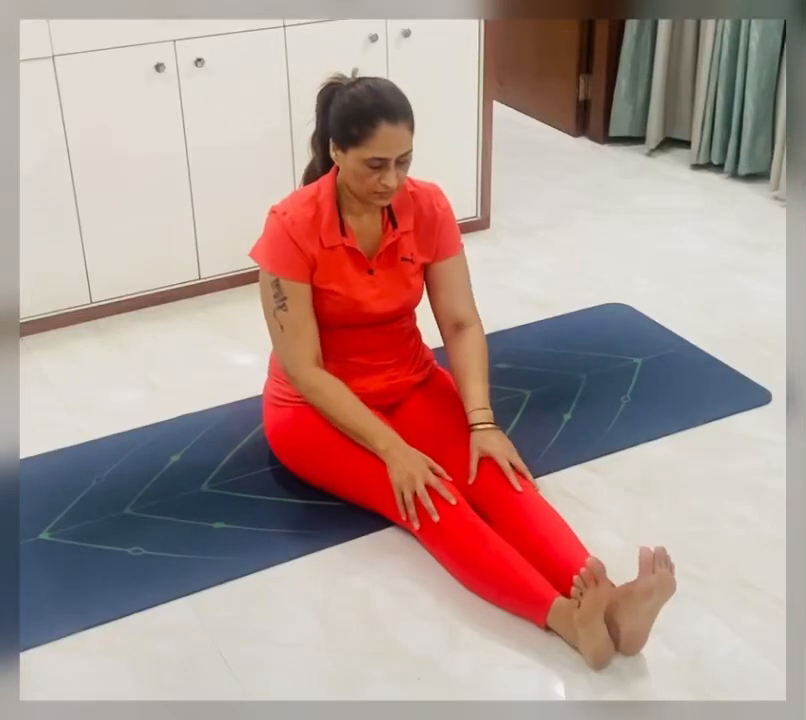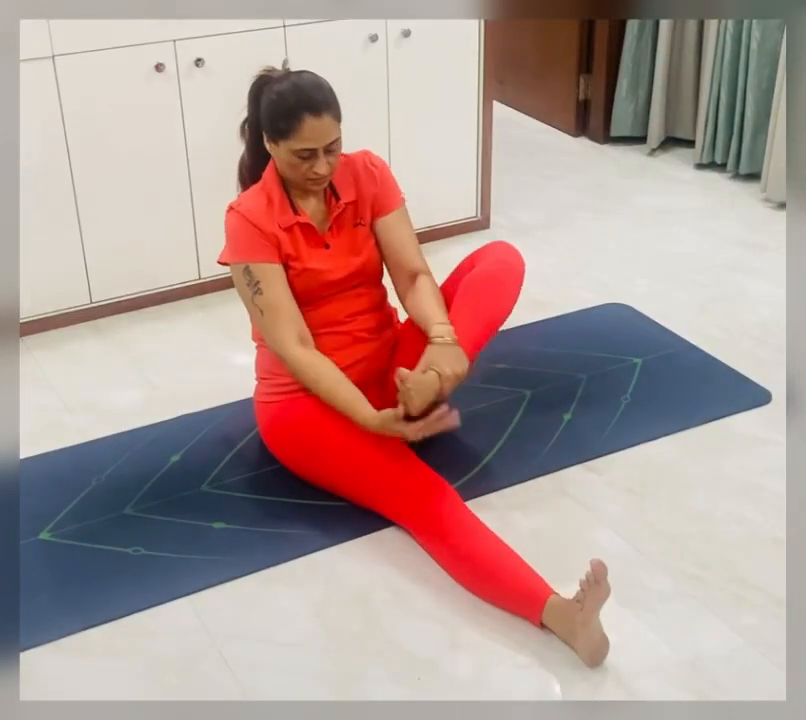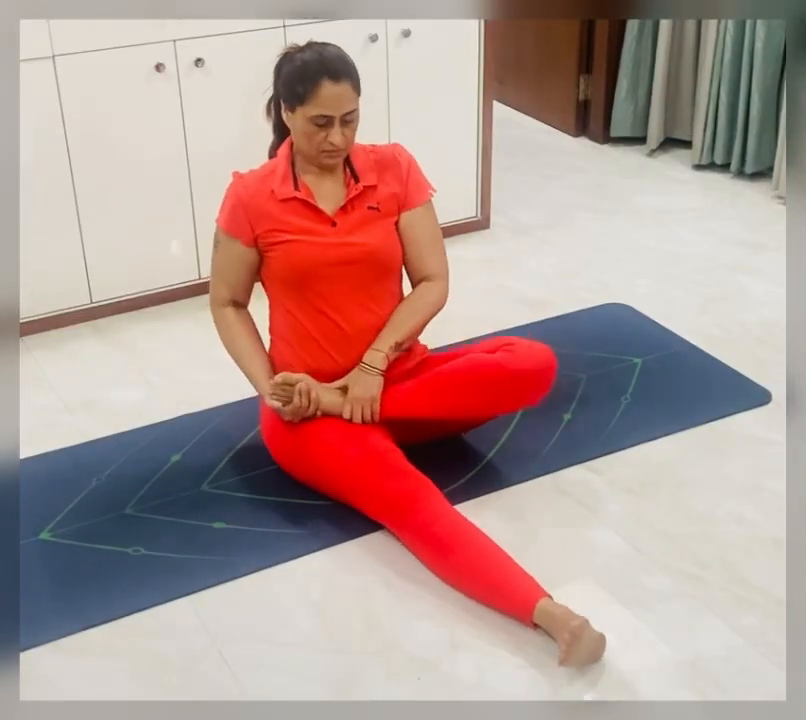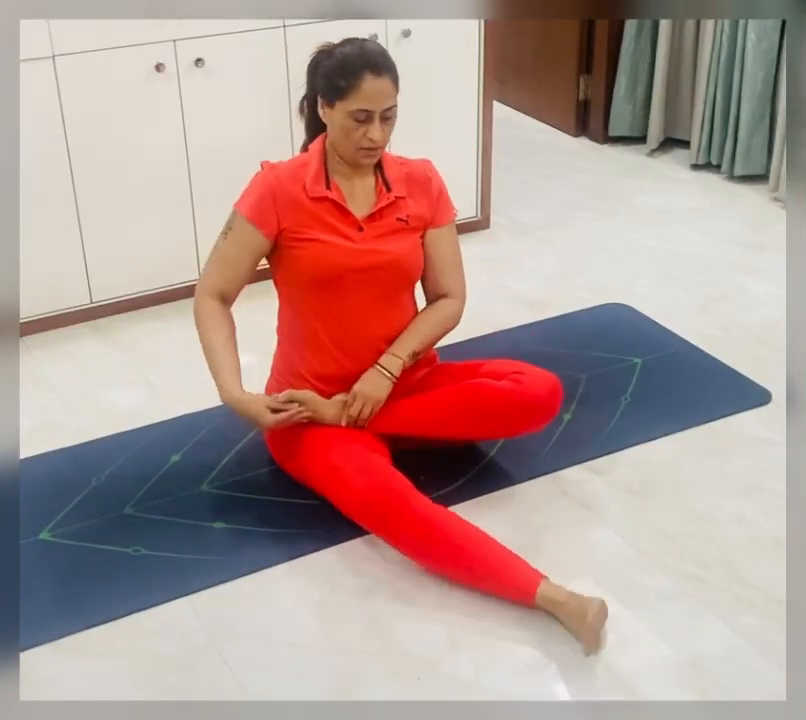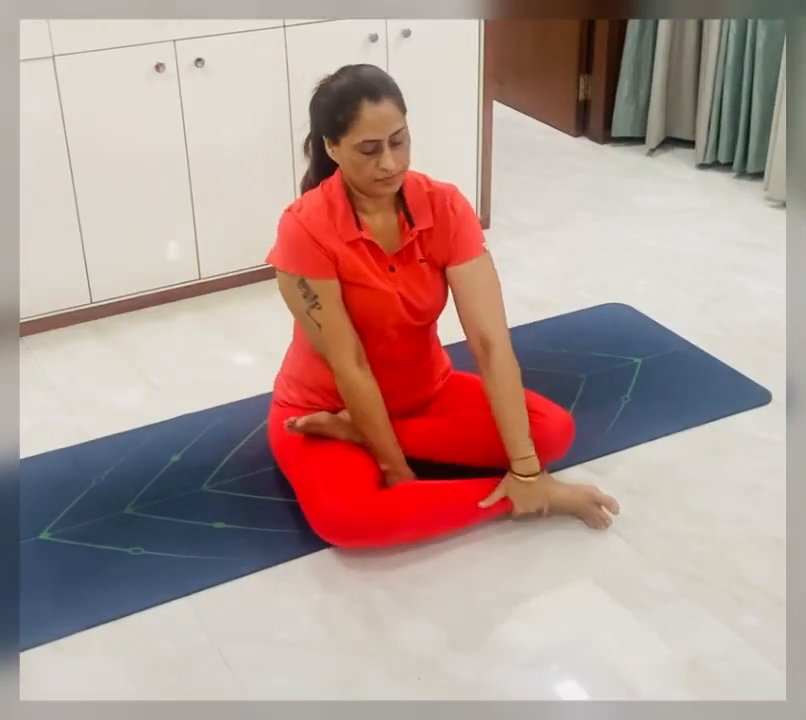
dt=1s
person 1, frame 1
left shoulder: (428, 207)
right shoulder: (291, 227)
left elbow: (461, 325)
right elbow: (304, 370)
left wrist: (482, 423)
right wrist: (392, 452)
left hip: (410, 384)
right hip: (315, 409)
left knee: (496, 479)
right knee: (429, 501)
left ankle: (605, 598)
right ankle: (565, 617)
person 1, frame 2
left shoulder: (368, 174)
right shoulder: (251, 222)
left elbow: (415, 275)
right elbow: (293, 350)
left wrist: (445, 346)
right wrist: (376, 417)
left hip: (394, 370)
right hip: (307, 397)
left knee: (501, 259)
right knee: (425, 498)
left ankle: (419, 386)
right ankle: (554, 611)
person 1, frame 3
left shoulder: (395, 168)
right shoulder: (251, 197)
left elbow: (433, 283)
right elbow: (227, 305)
left wrist: (372, 366)
right wrist: (269, 387)
left hip: (400, 376)
right hip: (311, 408)
left knee: (533, 367)
right knee: (415, 505)
left ankle: (339, 403)
person 1, frame 4
left shoulder: (422, 182)
right shoulder: (277, 189)
left elbow: (449, 298)
right elbow: (211, 297)
left wrist: (385, 370)
right wrist: (234, 393)
left hip: (406, 382)
right hip: (310, 396)
left knee: (539, 393)
right knee: (385, 497)
left ankle: (342, 426)
right ankle: (549, 595)
person 1, frame 5
left shoulder: (445, 207)
right shoulder: (305, 229)
left elbow: (491, 341)
right elbow: (348, 365)
left wrist: (525, 468)
right wrist: (396, 471)
left hip: (424, 390)
right hip: (322, 403)
left knee: (552, 431)
right knee: (341, 517)
left ankle: (359, 435)
right ankle: (544, 497)
